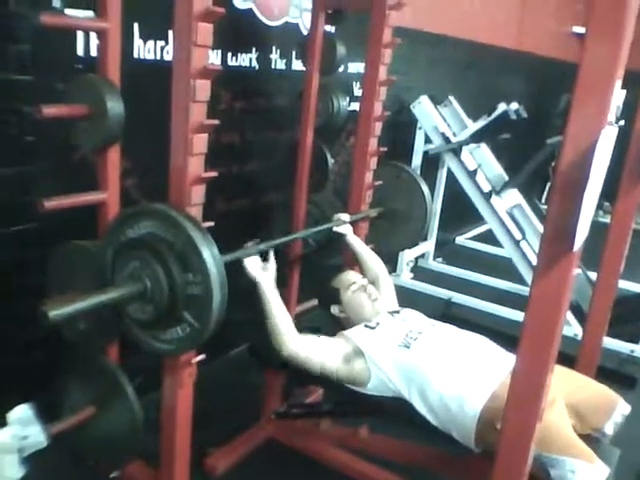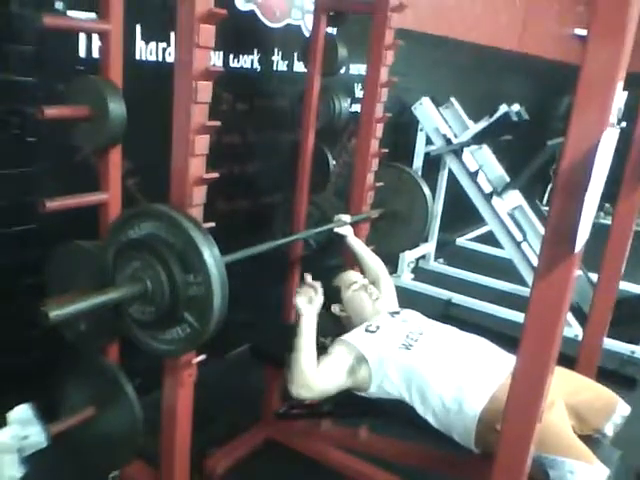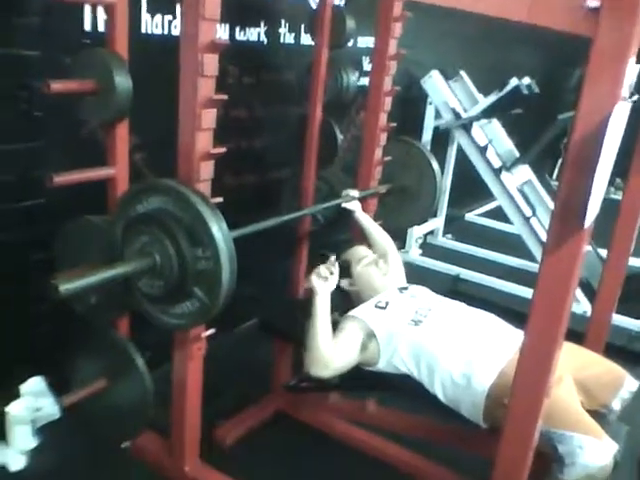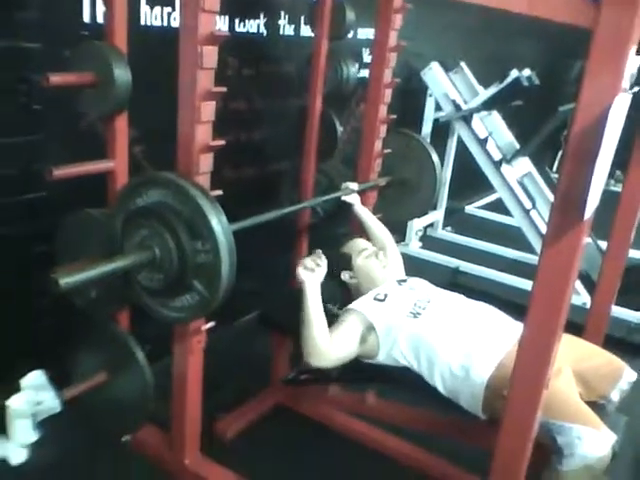
dt=0.2s
person 1, frame 1
left shoulder: (391, 314)
right shoulder: (350, 349)
left elbow: (381, 275)
right elbow: (289, 346)
left wrist: (351, 238)
right wrist: (265, 281)
left hip: (515, 369)
right hip: (491, 403)
left knee: (619, 417)
person 1, frame 2
left shoulder: (393, 315)
right shoulder: (352, 351)
left elbow: (382, 276)
right elbow: (304, 386)
left wrist: (351, 238)
right wrist: (306, 316)
left hip: (516, 371)
right hip: (490, 405)
left knee: (620, 419)
person 1, frame 3
left shoulder: (401, 290)
right shoulder: (361, 324)
left elbow: (390, 251)
right elbow: (320, 365)
left wrist: (359, 215)
right wrist: (322, 295)
right hip: (497, 380)
person 1, frame 4
left shoulder: (400, 283)
right shoulder: (361, 317)
left elbow: (389, 244)
right elbow: (319, 356)
left wrist: (358, 208)
right wrist: (310, 286)
left hip: (519, 337)
right hip: (495, 371)
right knee: (590, 448)
